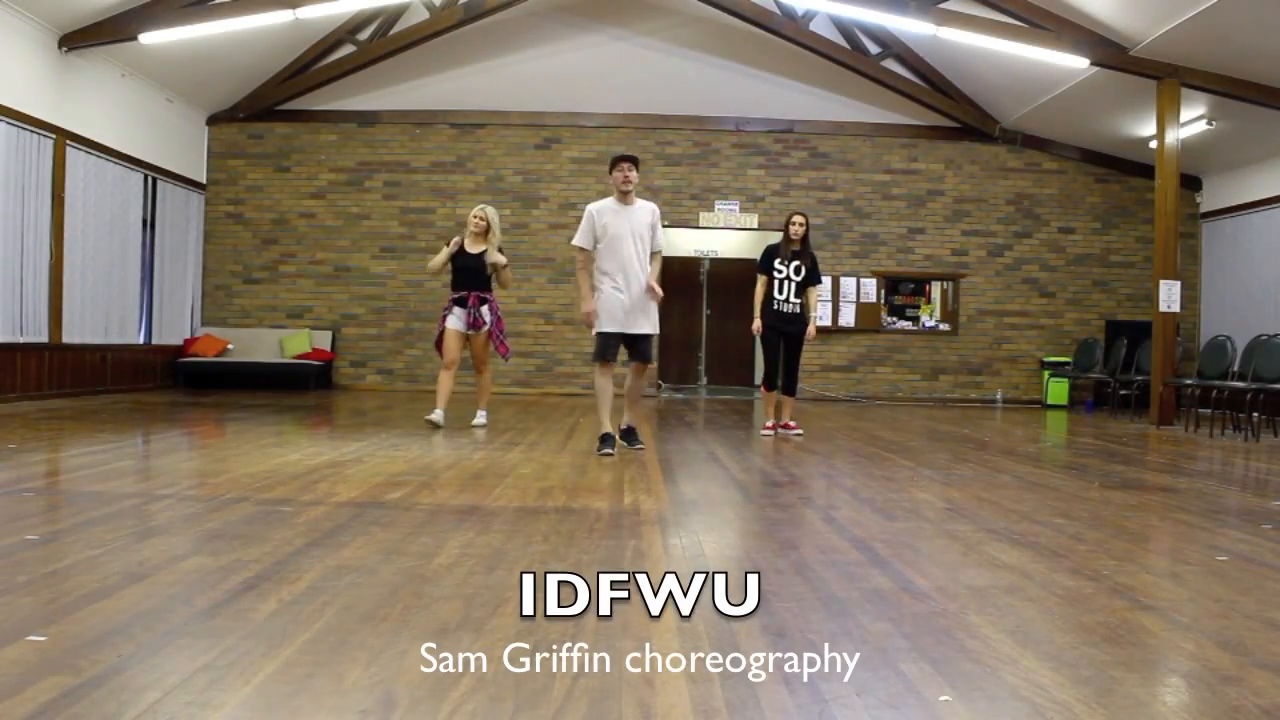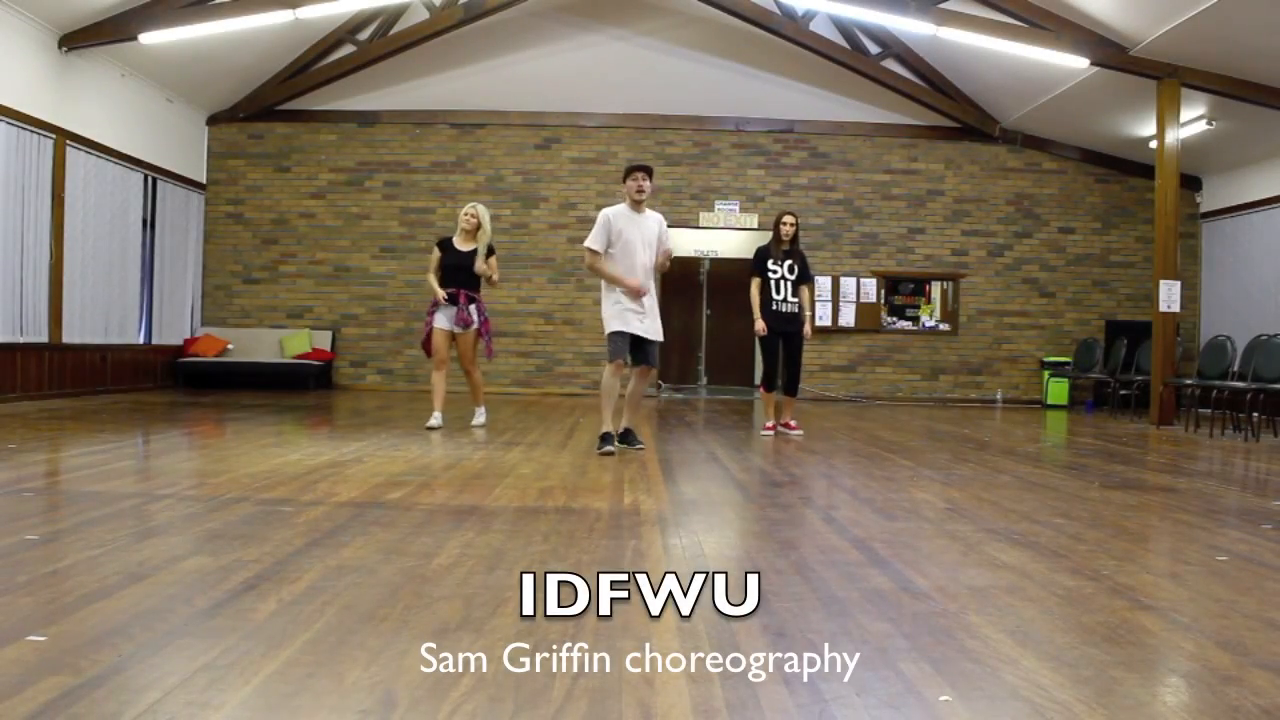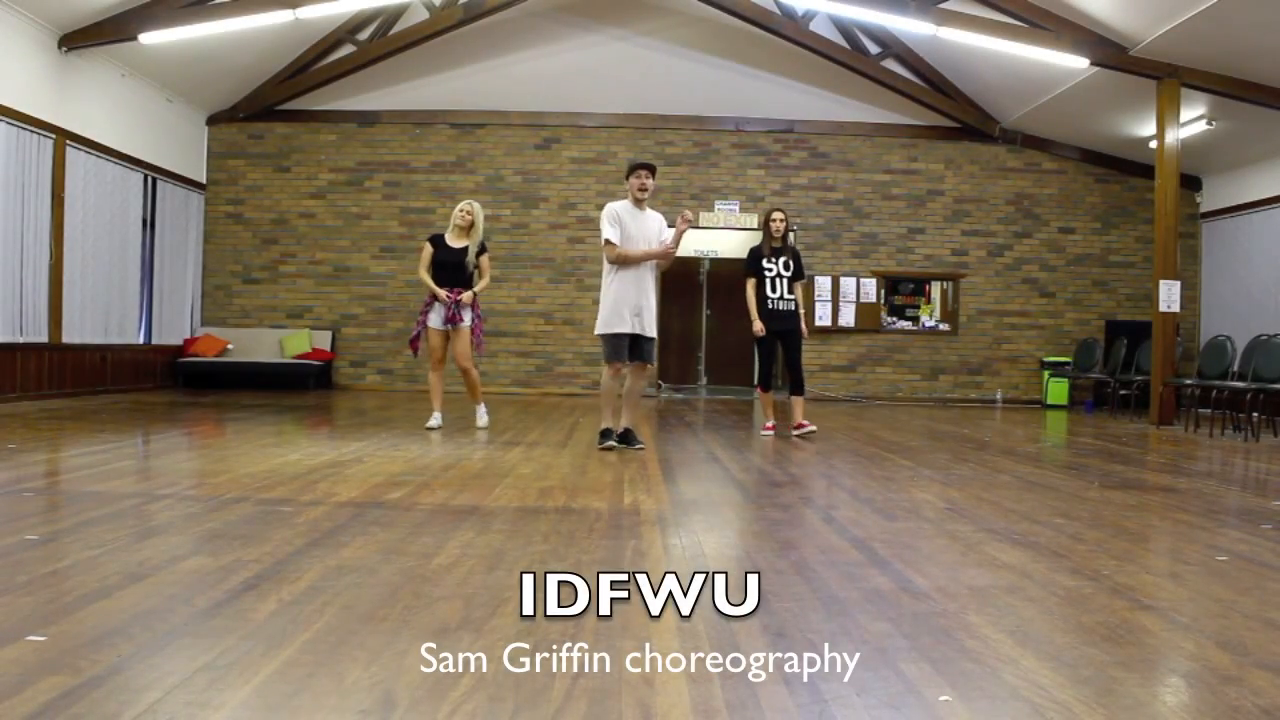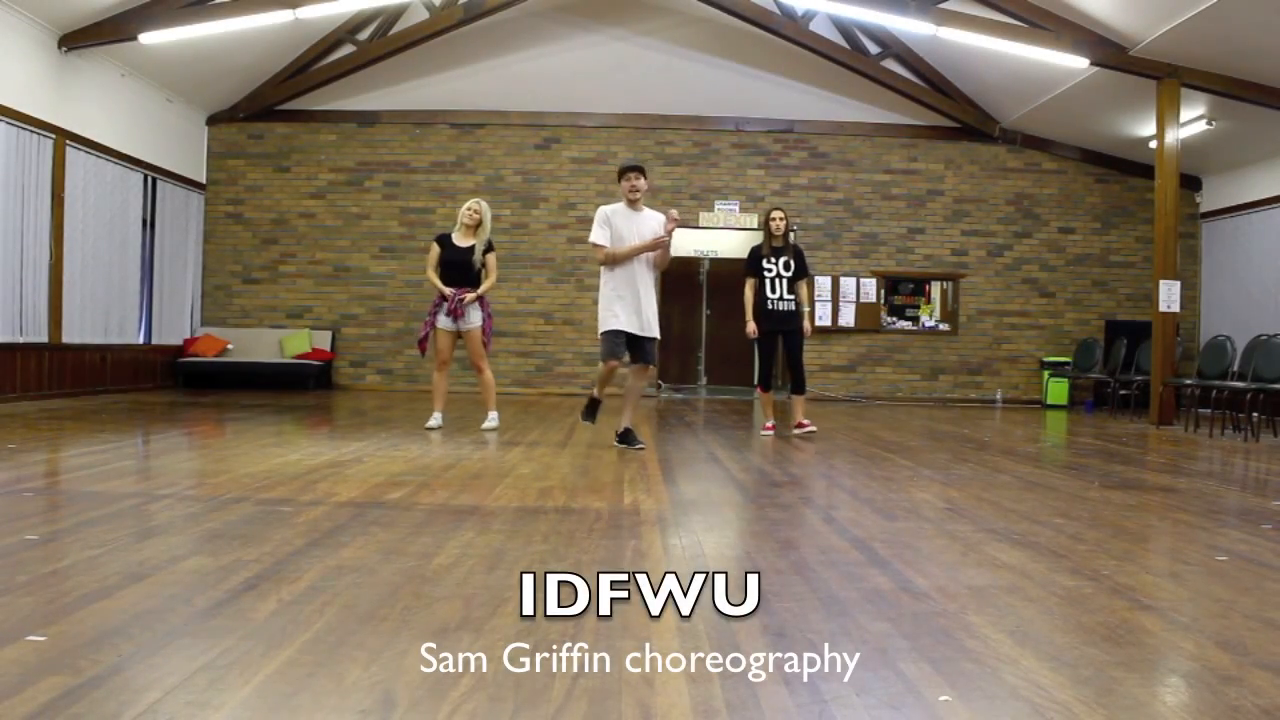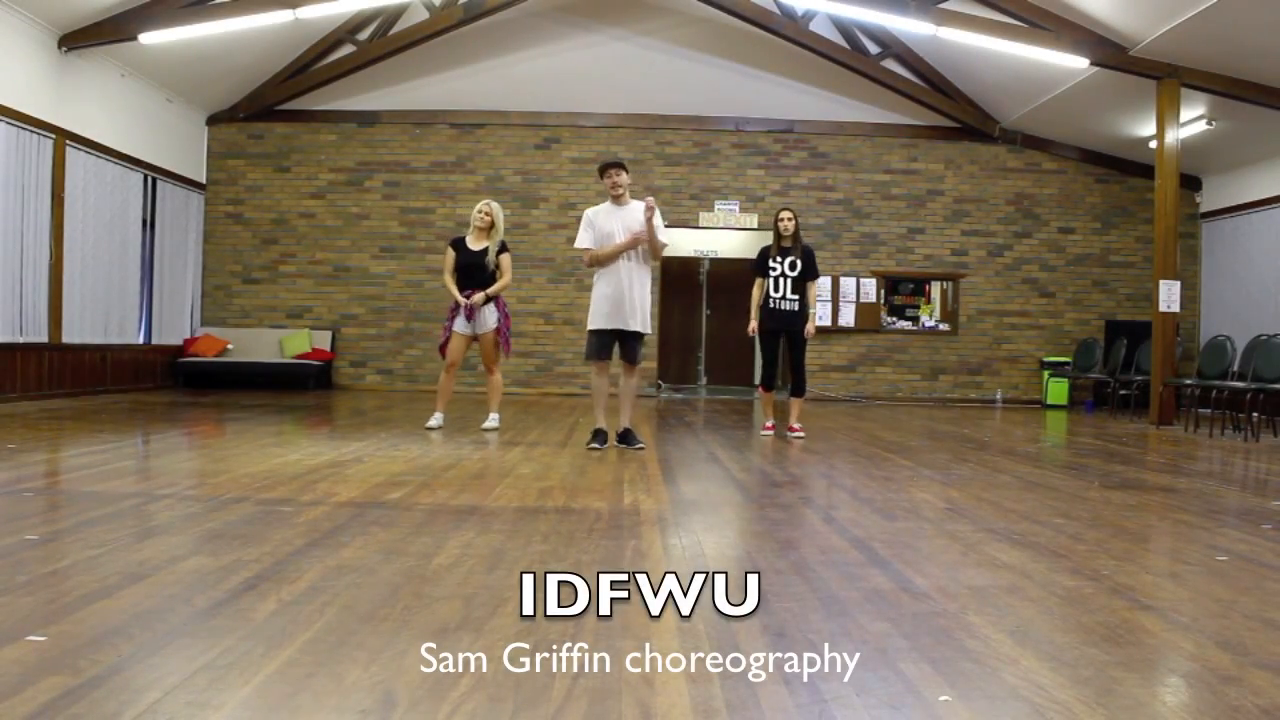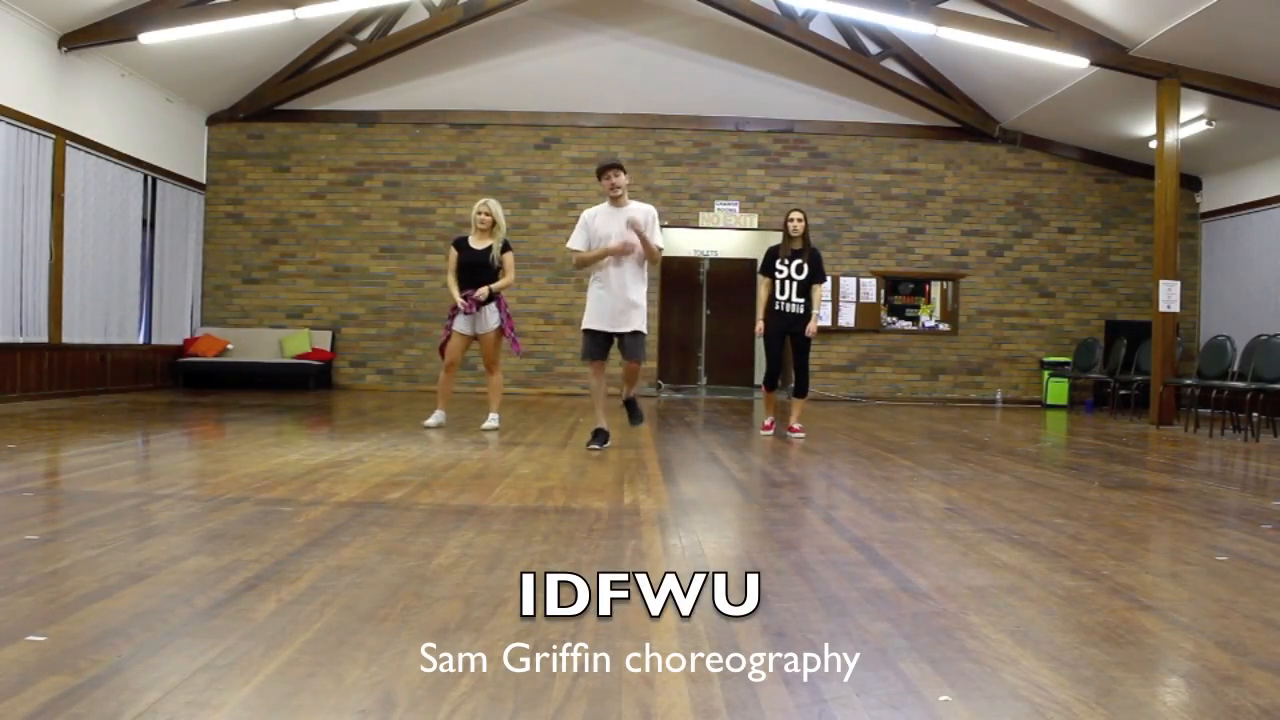
dt=0.3s
person 1, frame 1
left shoulder: (651, 211)
right shoulder: (595, 211)
left elbow: (656, 254)
right elbow: (583, 260)
left wrist: (654, 281)
right wrist: (586, 299)
left hip: (641, 304)
right hip: (609, 303)
left knee: (640, 365)
right knee: (605, 364)
left ankle: (628, 426)
right ankle: (606, 433)
person 1, frame 2
left shoulder: (657, 221)
right shoulder: (609, 216)
left elbow: (661, 264)
right elbow: (592, 260)
left wrist: (663, 263)
right wrist: (625, 282)
left hip: (647, 306)
right hip: (618, 303)
left knee: (645, 368)
right knee: (616, 362)
left ankle: (627, 429)
right ankle: (607, 432)
person 1, frame 3
left shoulder: (658, 219)
right shoulder: (614, 210)
left elbow: (661, 265)
right elbow: (612, 254)
left wrist: (678, 235)
right wrist: (653, 253)
left hip: (645, 304)
right hip: (617, 303)
left knee: (640, 365)
right knee: (615, 364)
left ankle: (625, 428)
right ankle: (607, 428)
person 1, frame 4
left shoulder: (656, 218)
right shoulder: (607, 213)
left elbow: (660, 265)
right elbow: (602, 256)
left wrist: (668, 235)
right wrist: (642, 247)
left hip: (645, 305)
right hip: (615, 303)
left knee: (642, 366)
right knee: (611, 361)
left ankle: (625, 428)
right ankle: (596, 394)
person 1, frame 5
left shoulder: (648, 210)
right shoulder: (592, 215)
left elbow: (658, 255)
right elbow: (589, 259)
left wrist: (649, 225)
right wrist: (624, 246)
left hip: (636, 302)
right hip: (604, 302)
left knee: (630, 365)
right knee: (600, 363)
left ankle: (625, 430)
right ankle: (600, 428)
person 1, frame 6
left shoulder: (647, 212)
right shoulder: (590, 216)
left elbow: (656, 259)
right elbow: (577, 260)
left wrist: (641, 236)
right wrist: (609, 250)
left hip: (633, 303)
right hip: (600, 303)
left knee: (634, 361)
right knee: (596, 363)
left ankle: (629, 395)
right ankle: (601, 427)
person 2, frame 1
left shoulder: (494, 251)
right shoulder: (456, 245)
left elbow: (505, 285)
right elbow: (431, 268)
left wrist: (503, 264)
right wrist: (449, 250)
left hip: (482, 309)
right hip: (456, 308)
left knee: (481, 365)
right knee: (449, 363)
left ankle: (481, 413)
right ankle: (439, 412)
person 2, frame 2
left shoulder: (485, 248)
right shoulder: (444, 244)
left elbow: (495, 282)
right elbow: (432, 273)
left wrist: (488, 274)
right wrist: (436, 288)
left hip: (469, 308)
right hip: (443, 307)
left knee: (469, 366)
right knee: (439, 362)
left ankle: (480, 409)
right ankle: (437, 415)
person 2, frame 3
left shoulder: (478, 246)
right shoulder: (436, 240)
left elbow: (486, 278)
right elbow: (422, 270)
left wrist: (473, 292)
right wrist: (436, 289)
left hip: (462, 307)
right hip: (436, 305)
left knee: (464, 364)
right knee: (436, 363)
left ankle: (480, 408)
right ankle: (436, 414)
person 2, frame 4
left shoulder: (485, 244)
right shoulder: (443, 240)
left elbow: (492, 277)
right elbow: (430, 270)
left wrist: (477, 293)
right wrist: (442, 287)
left hip: (472, 306)
right hip: (445, 305)
left knee: (480, 363)
right knee: (441, 362)
left ankle: (492, 414)
right ankle: (437, 414)
person 2, frame 5
left shoulder: (499, 246)
right shoulder: (457, 243)
left elbow: (506, 279)
right elbow: (447, 275)
left wrist: (485, 293)
right wrist: (458, 296)
left hip: (489, 309)
right hip: (462, 309)
left knee: (491, 365)
right knee: (450, 363)
left ankle: (494, 415)
right ankle: (438, 415)
person 2, frame 6
left shoulder: (501, 245)
right shoulder: (459, 243)
left elbow: (509, 278)
right elbow: (451, 275)
left wrist: (490, 287)
right wrist: (456, 296)
left hip: (490, 309)
right hip: (464, 309)
left knee: (491, 365)
right knee: (450, 362)
left ankle: (493, 416)
right ankle: (440, 413)
person 3, frame 1
left shoulder: (809, 257)
right shoulder: (772, 251)
left elbow: (811, 291)
right elbow: (761, 285)
left wrist: (812, 321)
right wrist: (757, 316)
left hip: (796, 322)
right hip: (771, 320)
left knee: (791, 371)
right knee: (771, 369)
left ankle: (786, 420)
right ankle: (769, 420)
person 3, frame 2
left shoulder: (799, 256)
right shoulder: (763, 253)
left elbow: (803, 289)
right elbow: (754, 287)
left wrist: (807, 320)
right wrist: (757, 318)
left hip: (793, 322)
right hip: (770, 320)
left knee: (793, 371)
right knee: (770, 370)
left ankle: (786, 420)
right ankle: (769, 420)
person 3, frame 3
left shoulder: (792, 253)
right shoulder: (757, 252)
left elbow: (797, 287)
right elbow: (750, 288)
left wrist: (802, 318)
right wrist: (755, 318)
left hip: (790, 319)
right hip: (766, 319)
left knee: (795, 369)
right knee: (766, 369)
left ankle: (798, 421)
right ankle: (769, 420)
person 3, frame 4
left shoulder: (795, 251)
right shoulder: (757, 252)
left elbow: (801, 285)
right elbow: (749, 287)
left wrist: (806, 317)
right wrist: (749, 319)
left hip: (791, 319)
right hip: (765, 319)
left knee: (796, 367)
right knee: (766, 369)
left ankle: (799, 420)
right ankle: (769, 420)
person 3, frame 5
left shoulder: (805, 252)
right shoulder: (766, 253)
left elbow: (811, 287)
right elbow: (758, 287)
left wrist: (811, 318)
right wrist: (753, 318)
left hip: (797, 319)
right hip: (770, 318)
left knee: (797, 369)
right knee: (769, 369)
left ankle: (794, 422)
right ankle: (769, 420)
person 3, frame 6
left shoulder: (813, 255)
right shoulder: (774, 252)
left elbow: (817, 289)
right elbow: (764, 286)
left wrist: (814, 318)
right wrist: (760, 318)
left hip: (801, 321)
right hip: (775, 319)
left knee: (801, 370)
right knee: (773, 369)
left ankle: (794, 422)
right ankle: (769, 417)
